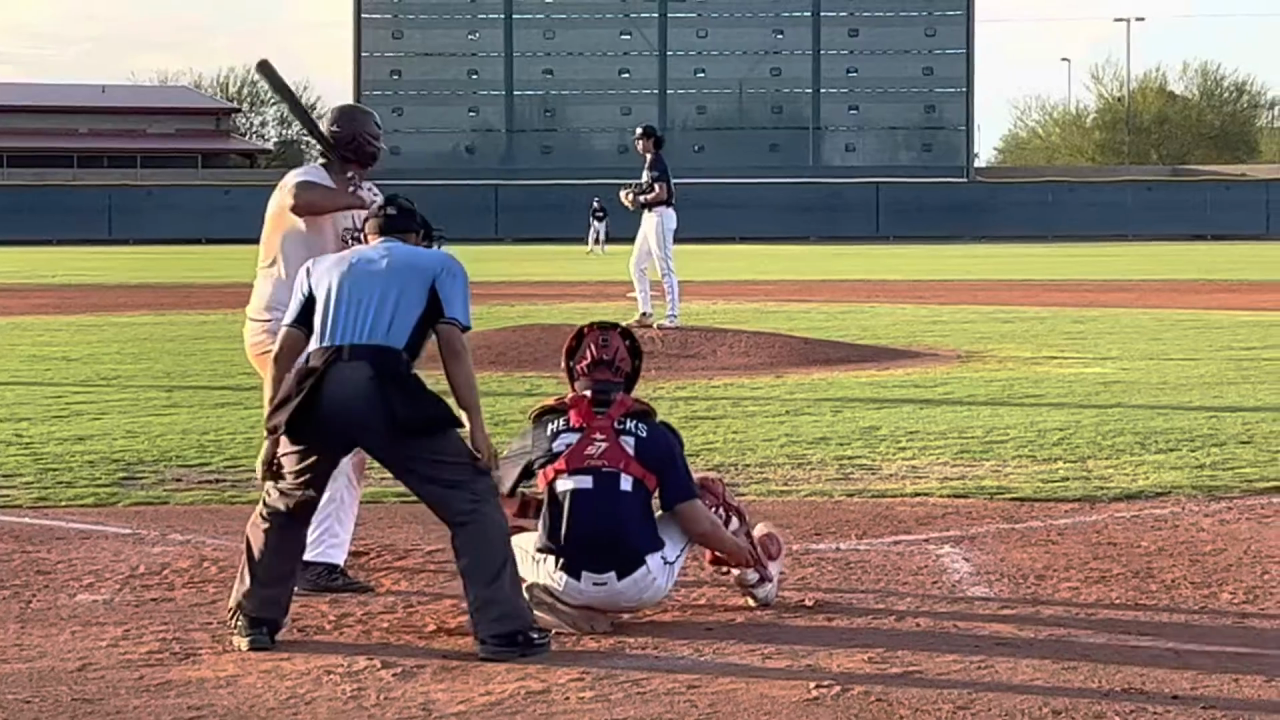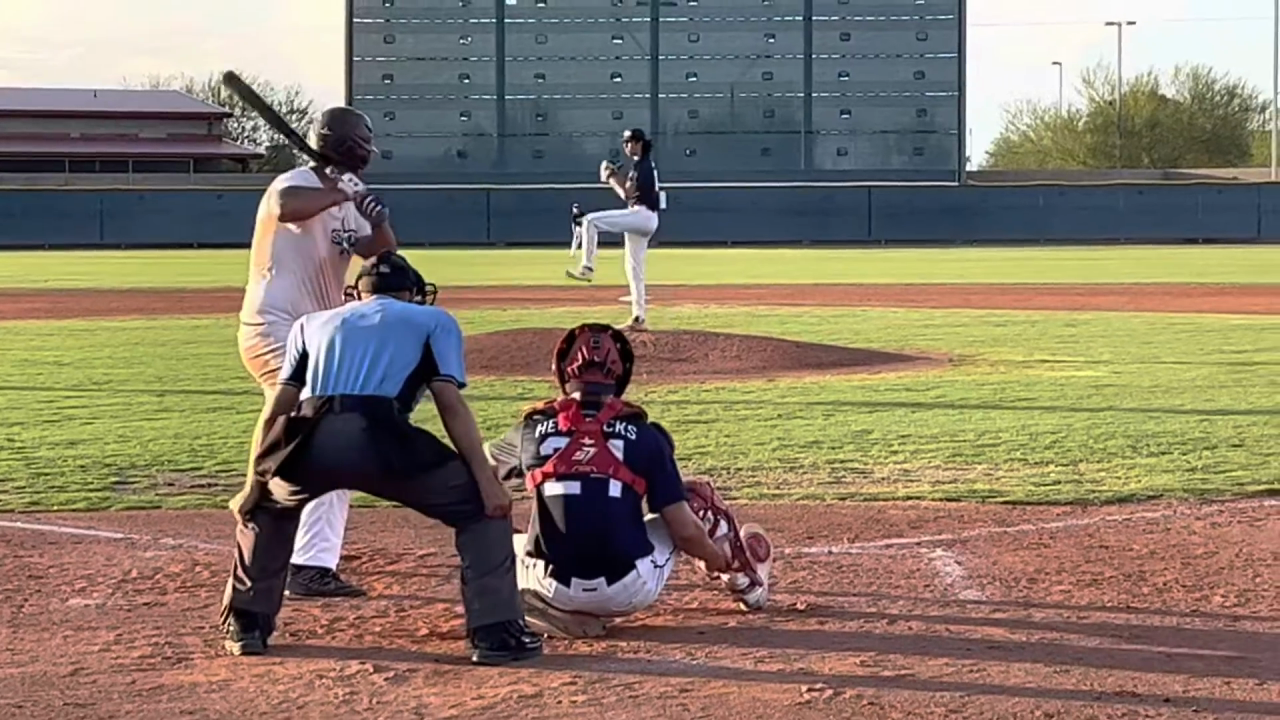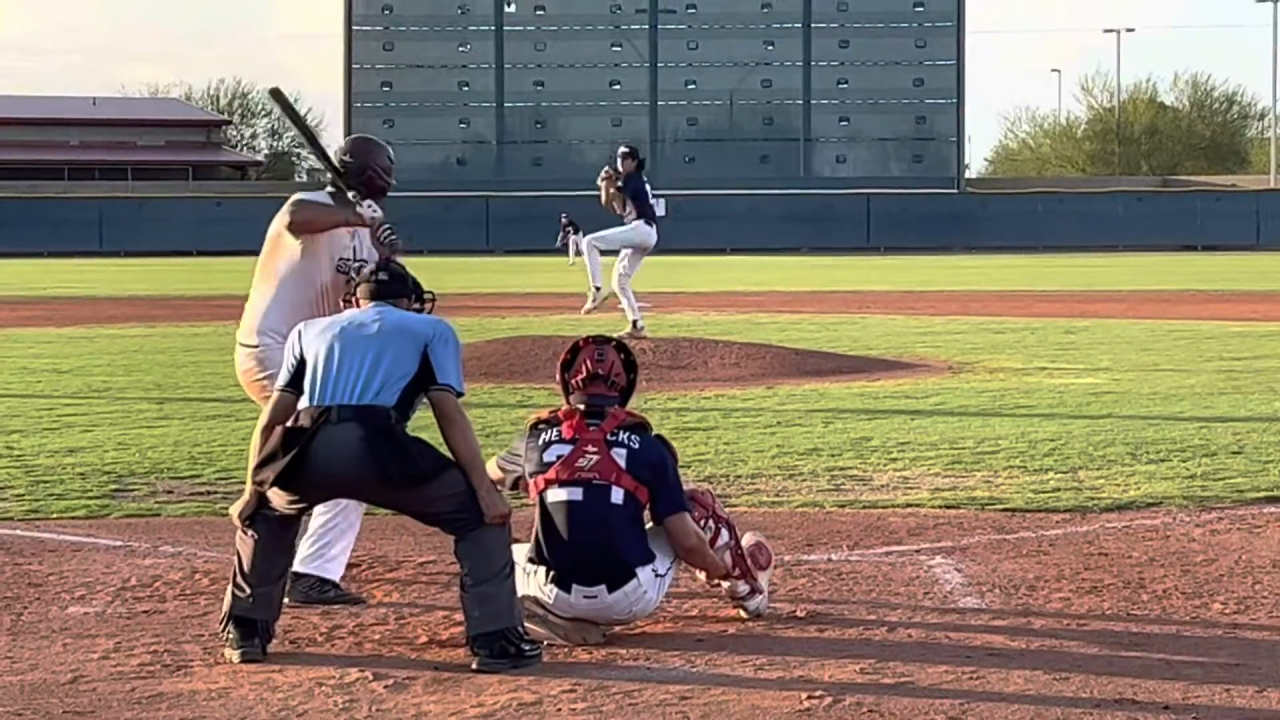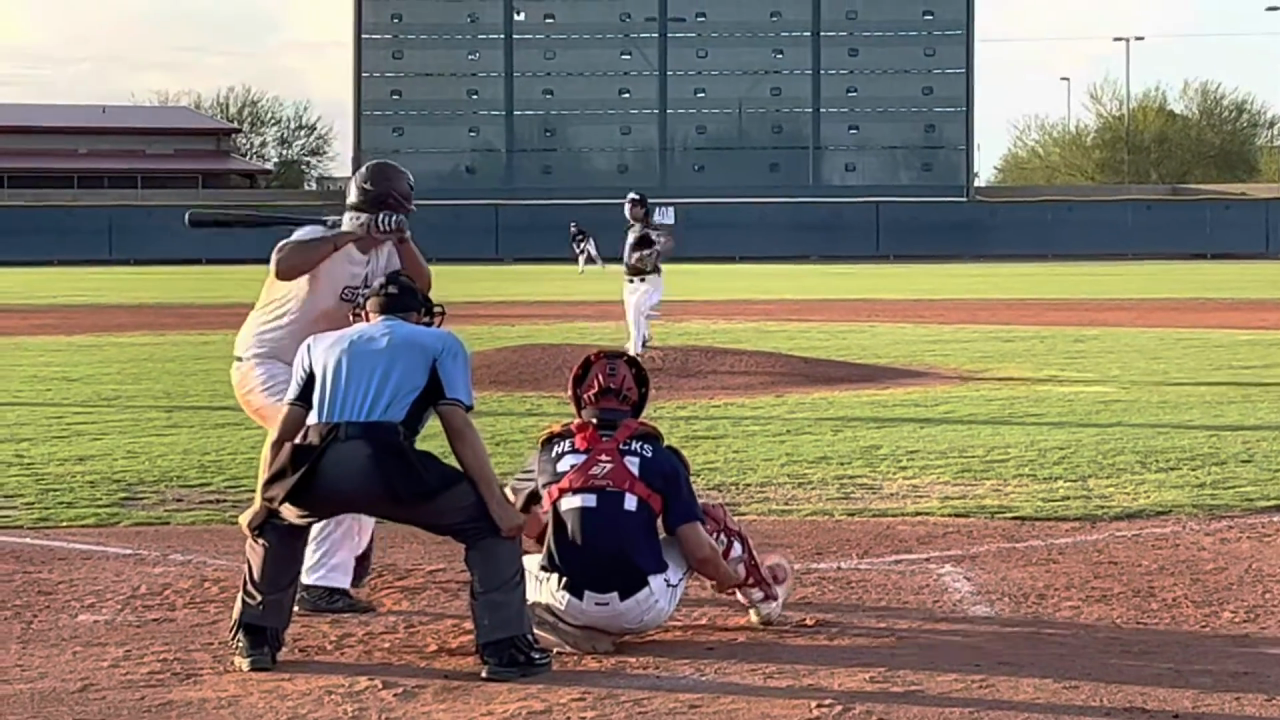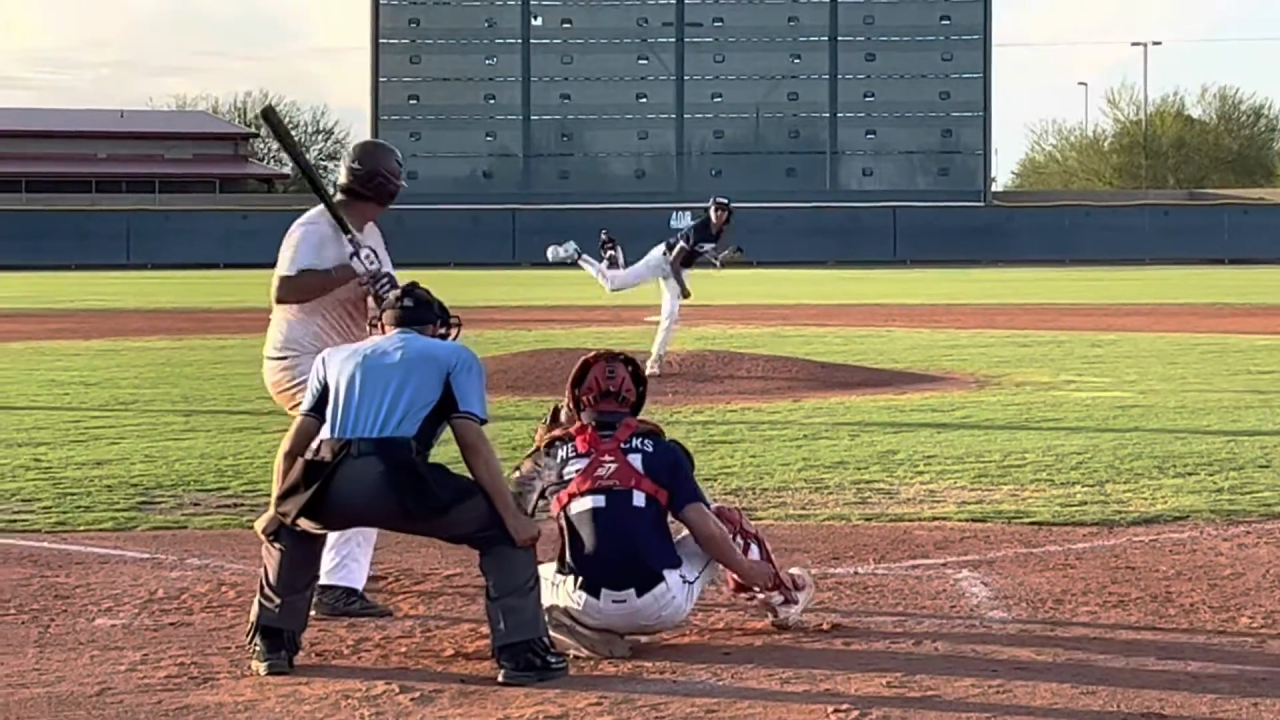
dt=0.5s
person 1, frame 1
left shoulder: (350, 196)
right shoulder: (308, 179)
right elbow: (298, 201)
right wrist: (356, 200)
right hip: (286, 330)
right ankle: (319, 565)
person 1, frame 2
left shoulder: (344, 199)
right shoulder: (298, 183)
left elbow: (382, 254)
right elbow: (283, 209)
left wrist: (377, 220)
right wrist: (341, 193)
right hip: (280, 334)
right ankle: (309, 568)
person 1, frame 3
left shoulder: (358, 233)
right shoulder: (315, 210)
right elbow: (294, 217)
left wrist: (386, 258)
right wrist: (354, 215)
right hip: (275, 354)
left ankle: (292, 556)
right ankle: (312, 576)
person 1, frame 4
left shoulder: (383, 250)
right shoulder: (321, 236)
left elbow: (420, 286)
right elbow: (281, 266)
left wrist: (404, 240)
right wrist: (343, 235)
right hip: (265, 367)
left ankle: (348, 552)
right ankle: (321, 586)
person 1, frame 5
left shoulder: (370, 233)
right shoulder: (316, 228)
left elbow: (388, 298)
right elbow: (285, 291)
left wrist: (386, 285)
right wrist: (349, 272)
right hip: (304, 367)
left ankle: (337, 567)
right ankle: (338, 589)
person 2, frame 1
left shoulder: (321, 265)
right shoulder: (440, 263)
left elbow: (281, 356)
right elbow: (453, 346)
left wrist: (271, 436)
right wrist: (477, 428)
left hip: (318, 394)
right hip: (387, 391)
left knee: (283, 501)
right knee: (474, 500)
left ankle: (254, 621)
right ankle: (504, 630)
person 2, frame 2
left shoulder: (313, 321)
right shoulder: (434, 319)
left elbow: (276, 412)
right elbow: (450, 404)
left wrist: (252, 485)
right wrist: (486, 480)
left hip: (311, 442)
right hip: (380, 438)
left knee: (267, 504)
right knee: (482, 505)
left ankle: (246, 625)
right ankle: (496, 633)
person 2, frame 3
left shoulder: (310, 329)
right shoulder: (431, 328)
left elbow: (272, 420)
right elbow: (449, 413)
left wrist: (252, 491)
right wrist: (485, 490)
left hip: (308, 453)
right hip: (377, 449)
left knee: (266, 511)
right knee: (477, 512)
left ankle: (246, 632)
right ankle: (495, 640)
person 2, frame 4
left shoulder: (318, 343)
right shoulder: (440, 342)
left elbow: (282, 435)
right elbow: (458, 428)
left wrist: (262, 503)
right wrist: (498, 505)
left hip: (316, 470)
right hip: (386, 466)
left knee: (275, 521)
right knee: (489, 520)
left ankle: (255, 640)
right ankle: (505, 648)
person 2, frame 5
left shoulder: (334, 356)
right shoulder: (454, 355)
left elbow: (292, 447)
right elbow: (472, 441)
left wrist: (277, 509)
right wrist: (513, 517)
left hip: (329, 487)
right hip: (398, 481)
left knee: (290, 526)
right knee: (503, 526)
left ankle: (272, 644)
right ankle: (521, 652)
person 3, frame 1
left shoulder: (545, 427)
right shoulder: (653, 434)
right elbow: (699, 527)
right wrist: (738, 550)
left hip: (565, 584)
right hip: (640, 586)
left knee: (509, 542)
right knee: (708, 491)
left ankle: (561, 602)
right ankle: (758, 579)
person 3, frame 2
left shoulder: (534, 428)
right shoulder: (643, 435)
left elbow: (485, 464)
right elbow: (685, 532)
right wrist: (719, 559)
left hip: (556, 588)
right hip: (629, 590)
right knee: (697, 496)
left ankle: (554, 607)
right ankle: (748, 583)
person 3, frame 3
left shoulder: (539, 437)
right shoulder: (646, 446)
left elbow: (492, 475)
right elbow: (687, 543)
right wrist: (718, 568)
left hip: (555, 597)
right hip: (629, 599)
right knee: (698, 504)
left ankle: (560, 617)
right ankle: (747, 588)
person 3, frame 4
left shoulder: (552, 450)
right shoulder: (658, 457)
right elbow: (700, 553)
right wrist: (729, 579)
left hip: (568, 604)
right hip: (642, 609)
right knee: (711, 518)
left ankle: (567, 625)
right ankle: (762, 594)
person 3, frame 5
left shoulder: (555, 454)
right shoulder: (660, 450)
right elbow: (705, 529)
right wrist: (746, 567)
left hip: (589, 608)
right hip: (662, 606)
right knee: (726, 522)
left ankle: (579, 626)
right ankle: (782, 599)
person 4, frame 1
left shoulder: (656, 163)
right shoulder: (651, 163)
left elbow: (662, 195)
left wrist: (639, 199)
right wrist: (635, 196)
left hip: (660, 217)
right hip: (650, 217)
left knee: (665, 268)
right knee: (637, 265)
left ankle: (672, 316)
right ankle: (645, 314)
person 4, frame 2
left shoulder: (641, 164)
right shoulder: (646, 164)
left elbow: (627, 194)
right elbow: (631, 190)
left wrist: (611, 179)
right wrist: (614, 175)
left hip: (639, 216)
right hip: (648, 219)
left knee: (590, 220)
right knee: (635, 271)
left ankle: (587, 269)
right ankle: (639, 319)
person 4, frame 3
left shoulder: (633, 178)
right shoulder: (637, 182)
left elbow: (607, 201)
right elbow: (620, 209)
left wrist: (606, 188)
right wrist: (607, 184)
left hip: (639, 229)
right hip: (648, 235)
left knee: (588, 242)
right knee: (620, 281)
left ankle: (597, 291)
right ankle: (637, 326)
person 4, frame 4
left shoulder: (650, 229)
right shoulder: (632, 228)
left elbow: (668, 242)
left wrist: (654, 253)
left hip: (649, 282)
right hip: (631, 284)
left knee: (638, 308)
right knee: (635, 321)
left ankle: (635, 352)
right ankle: (643, 339)
person 4, frame 5
left shoulder: (718, 232)
right shoulder: (697, 230)
right elbow: (674, 259)
left wrist: (719, 259)
right wrist: (683, 287)
left hip: (682, 270)
right hip: (661, 259)
left knee: (671, 315)
right knee: (614, 283)
left ankle: (655, 359)
right ankle: (576, 254)
